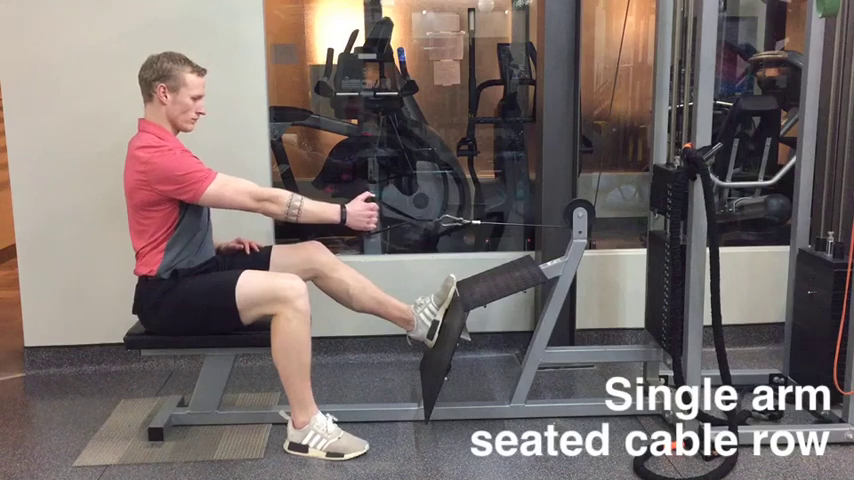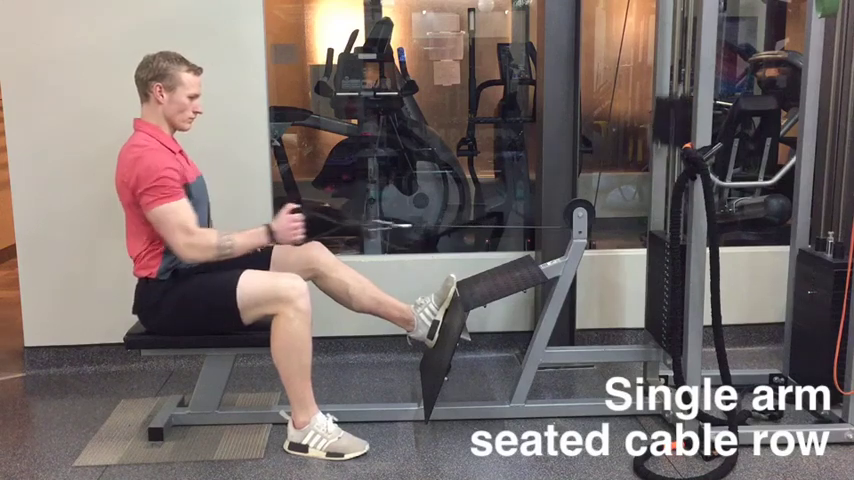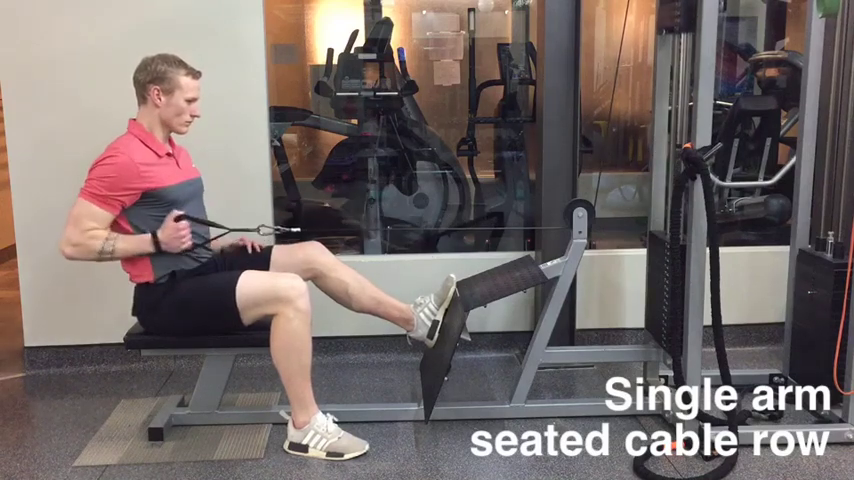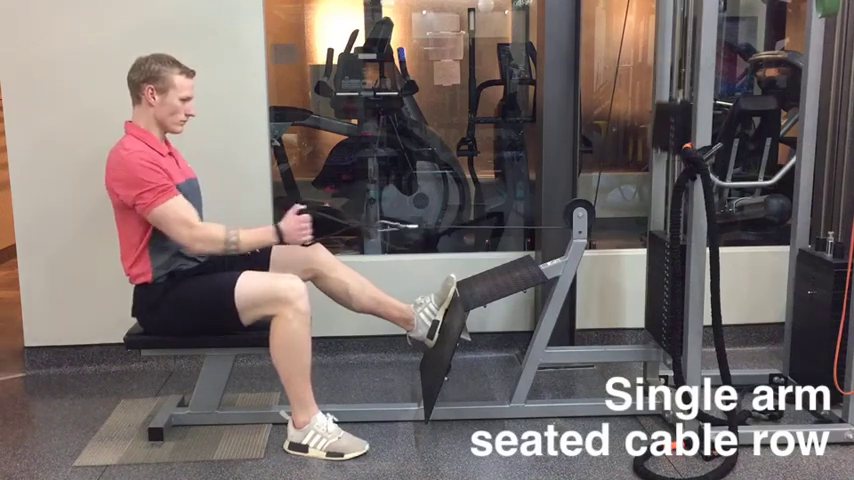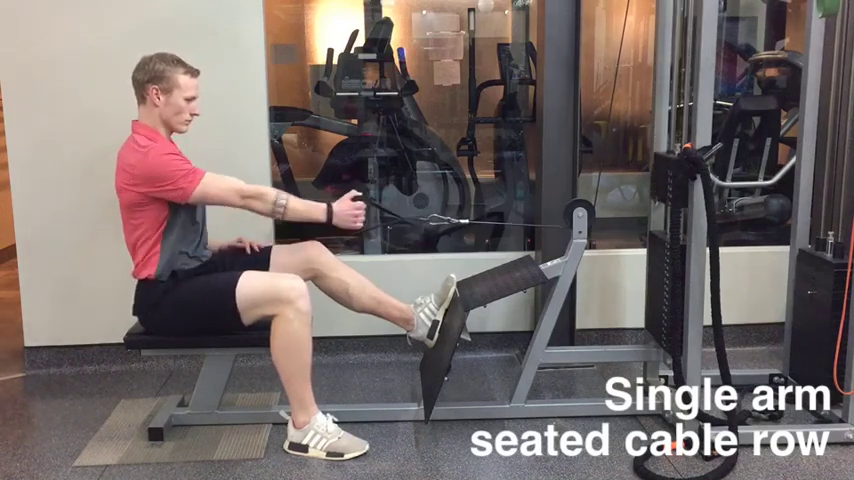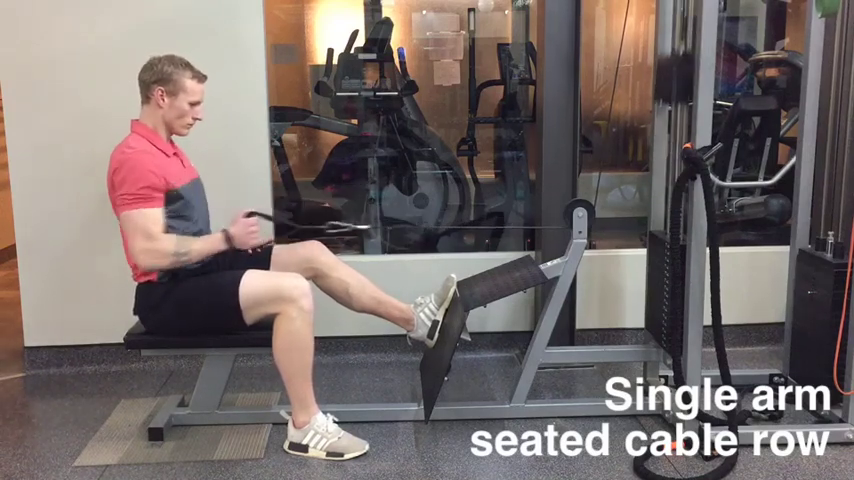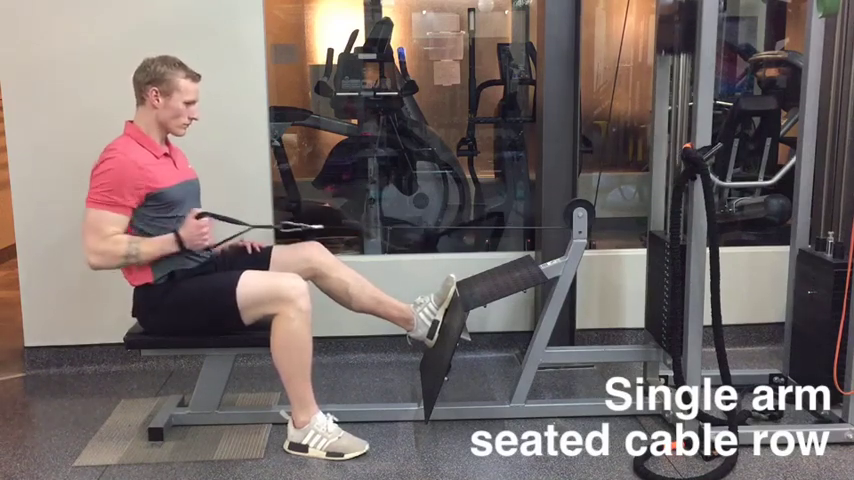
dt=0.7s
person 1, frame 1
left shoulder: (159, 146)
right shoulder: (157, 155)
right elbow: (259, 199)
left wrist: (219, 246)
right wrist: (342, 213)
left hip: (193, 271)
right hip: (169, 294)
left knee: (312, 256)
right knee: (289, 292)
left ankle: (414, 320)
right ankle: (305, 427)
person 1, frame 2
left shoulder: (161, 146)
right shoulder: (147, 156)
right elbow: (190, 247)
left wrist: (242, 241)
right wrist: (268, 234)
left hip: (193, 274)
right hip: (168, 293)
left knee: (312, 255)
right knee: (290, 292)
left ankle: (415, 320)
right ankle: (305, 427)
person 1, frame 3
left shoulder: (173, 150)
right shoulder: (123, 160)
right elbow: (75, 241)
left wrist: (222, 245)
right wrist: (156, 241)
left hip: (201, 268)
right hip: (167, 295)
left knee: (311, 255)
right knee: (289, 291)
left ankle: (414, 320)
right ankle: (304, 426)
person 1, frame 4
left shoulder: (159, 149)
right shoulder: (133, 159)
right elbow: (197, 237)
left wrist: (233, 243)
right wrist: (278, 232)
left hip: (193, 272)
right hip: (166, 295)
left knee: (311, 256)
right knee: (289, 292)
left ankle: (415, 320)
right ankle: (305, 427)
person 1, frame 5
left shoulder: (155, 147)
right shoulder: (147, 156)
right elbow: (247, 196)
left wrist: (219, 246)
right wrist: (329, 212)
left hip: (192, 268)
right hip: (167, 294)
left knee: (311, 255)
right knee: (289, 292)
left ankle: (414, 320)
right ankle: (305, 426)
person 1, frame 6
left shoulder: (165, 149)
right shoulder: (136, 158)
right elbow: (147, 254)
left wrist: (229, 241)
right wrist: (226, 239)
left hip: (201, 269)
right hip: (169, 295)
left knee: (312, 254)
right knee: (293, 291)
left ankle: (416, 320)
right ankle: (306, 427)
person 1, frame 7
left shoulder: (168, 151)
right shoulder: (121, 162)
right elbow: (99, 251)
left wrist: (220, 247)
right wrist: (178, 240)
left hip: (199, 270)
right hip: (166, 295)
left knee: (311, 254)
right knee: (289, 291)
left ankle: (415, 321)
right ankle: (305, 426)
